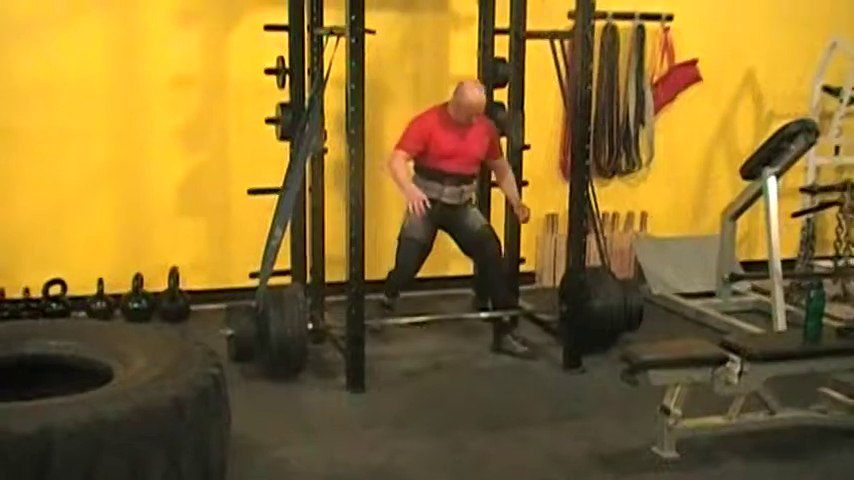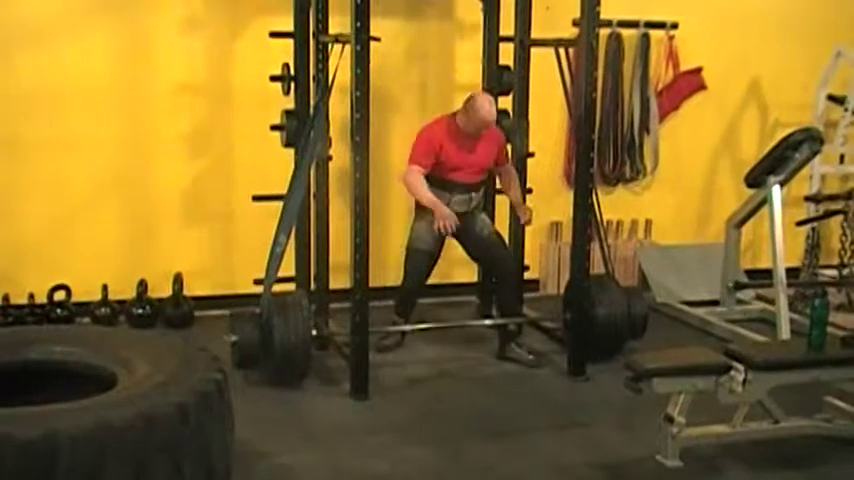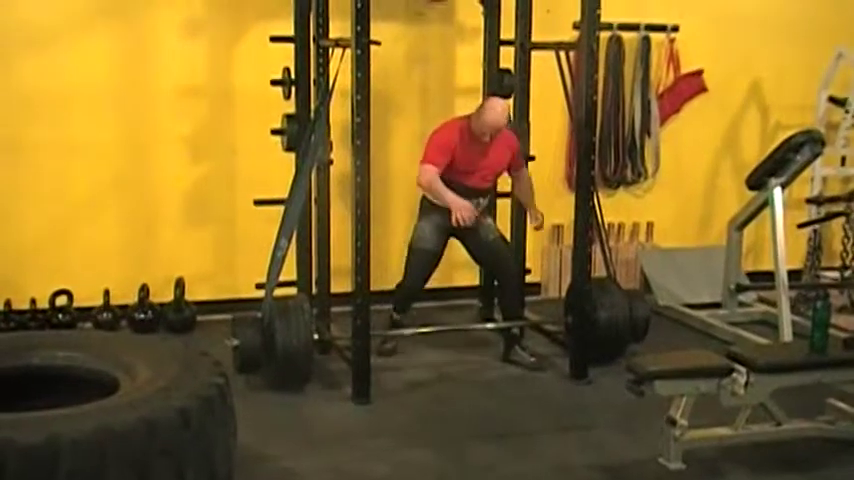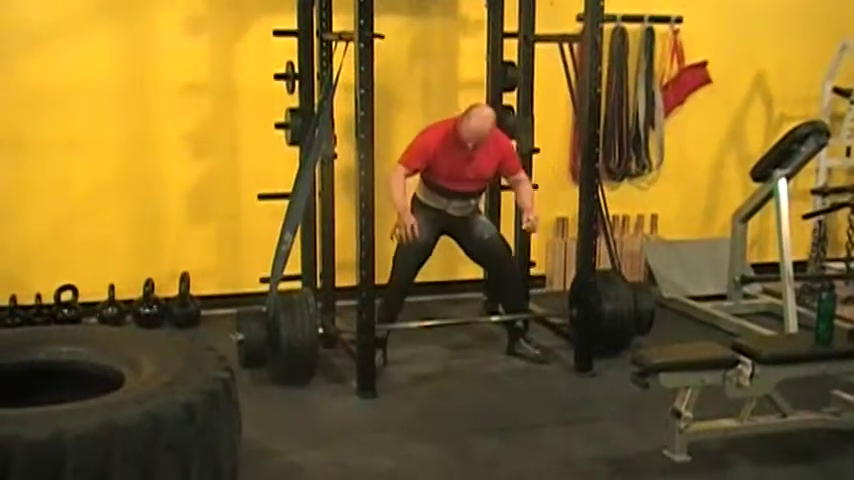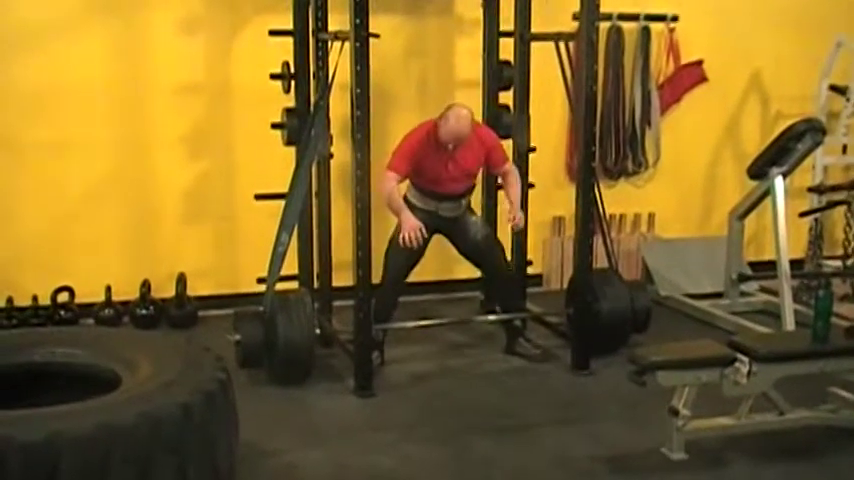
dt=0.3s
person 1, frame 1
left shoulder: (486, 128)
right shoulder: (426, 123)
left elbow: (500, 166)
right elbow: (396, 160)
left wrist: (516, 202)
right wrist: (410, 189)
left hip: (462, 205)
right hip: (426, 203)
left knee: (494, 260)
right knee: (406, 265)
left ankle: (504, 332)
right ankle: (385, 306)
person 1, frame 2
left shoulder: (495, 135)
right shoulder: (434, 133)
left elbow: (505, 170)
right elbow: (412, 175)
left wrist: (518, 204)
right wrist: (438, 207)
left hip: (471, 211)
right hip: (435, 212)
left knee: (506, 267)
right knee: (415, 275)
left ankle: (509, 340)
right ankle: (398, 328)
person 1, frame 3
left shoulder: (509, 141)
right shoulder: (449, 133)
left elbow: (519, 174)
right elbow: (425, 175)
left wrist: (531, 207)
right wrist: (453, 201)
left hip: (476, 214)
right hip: (439, 210)
left knee: (510, 271)
right knee: (415, 275)
left ankle: (514, 343)
right ankle: (393, 326)
person 1, frame 4
left shoulder: (501, 144)
right shoulder: (434, 136)
left elbow: (519, 179)
right elbow: (398, 174)
left wrist: (528, 210)
right wrist: (403, 213)
left hip: (469, 213)
right hip: (429, 210)
left knee: (506, 267)
right knee: (403, 272)
left ankle: (518, 336)
right ankle: (378, 341)
person 1, frame 5
left shoulder: (484, 138)
right shoulder: (417, 139)
left elbow: (508, 171)
right elbow: (388, 182)
left wrist: (515, 205)
right wrist: (405, 216)
left hip: (459, 211)
right hip: (420, 210)
left knee: (498, 264)
right knee: (394, 270)
left ankle: (516, 335)
right ankle: (376, 342)
